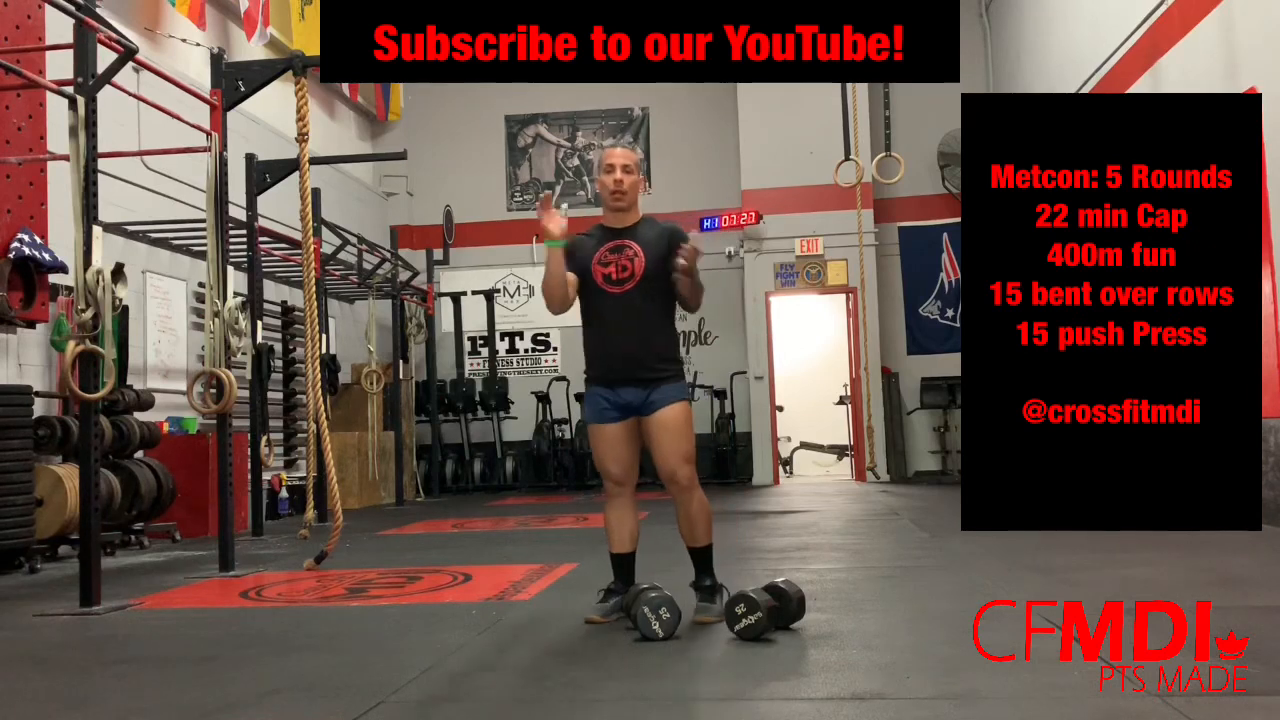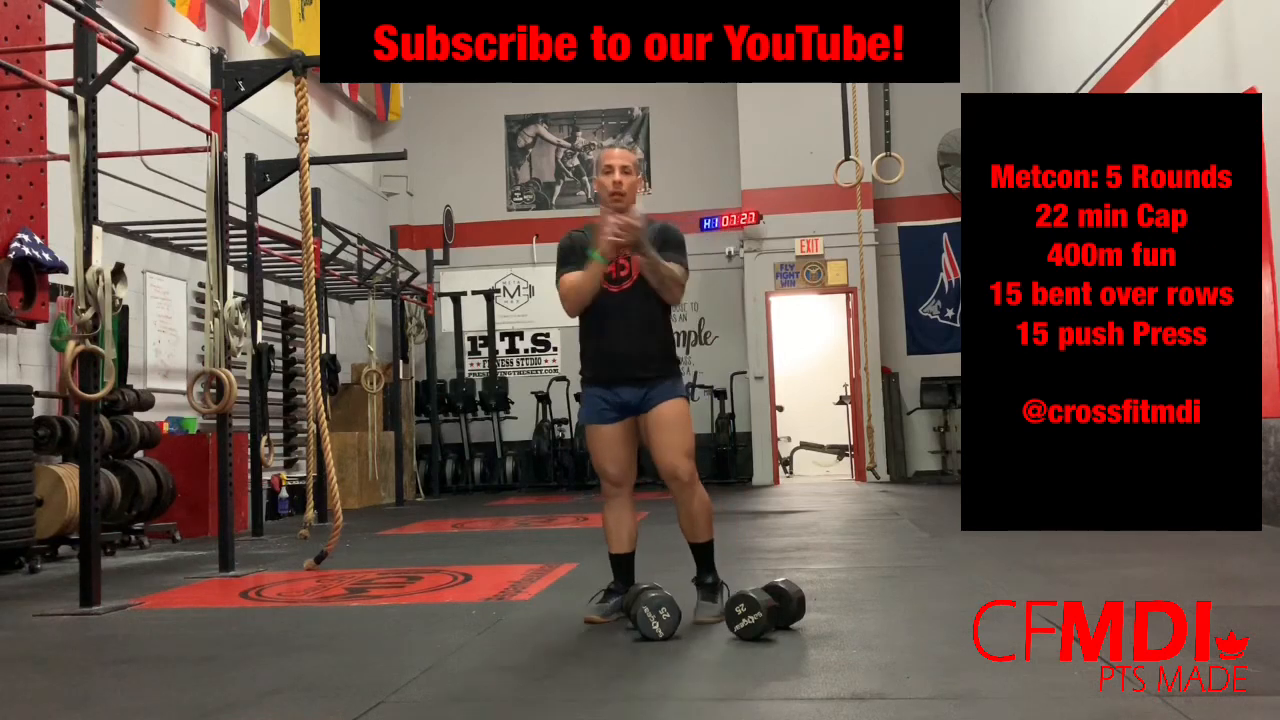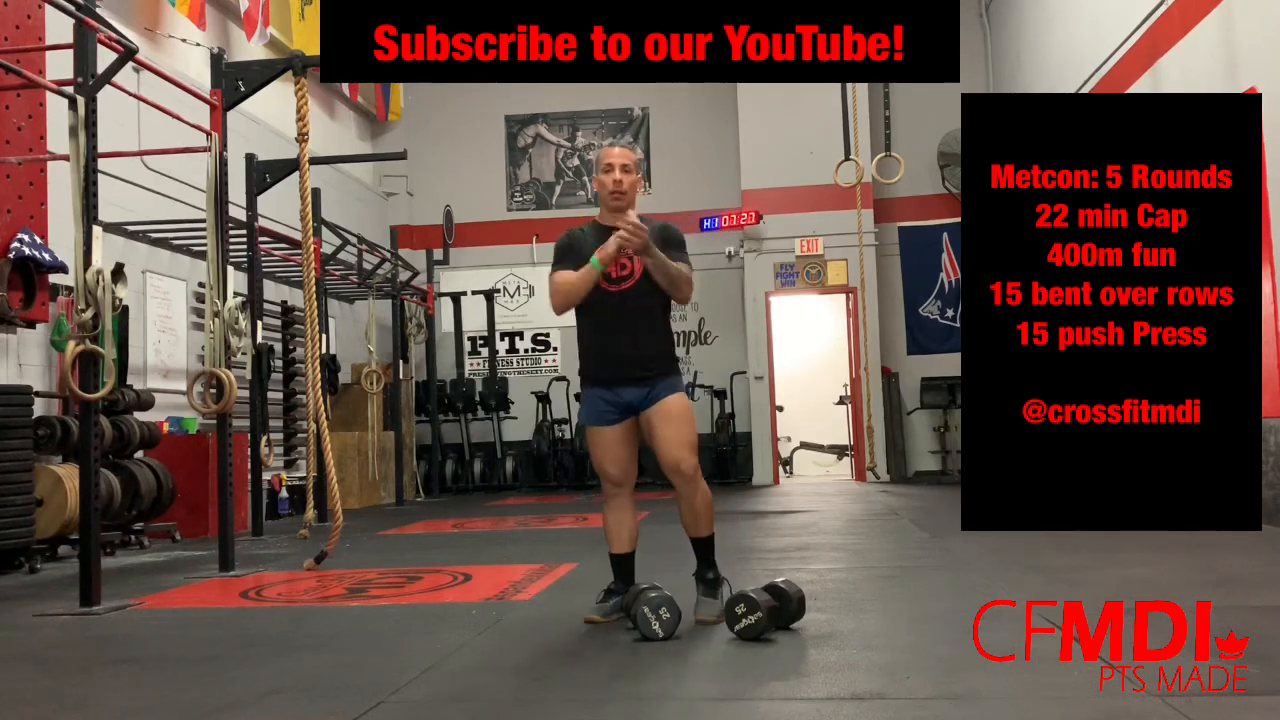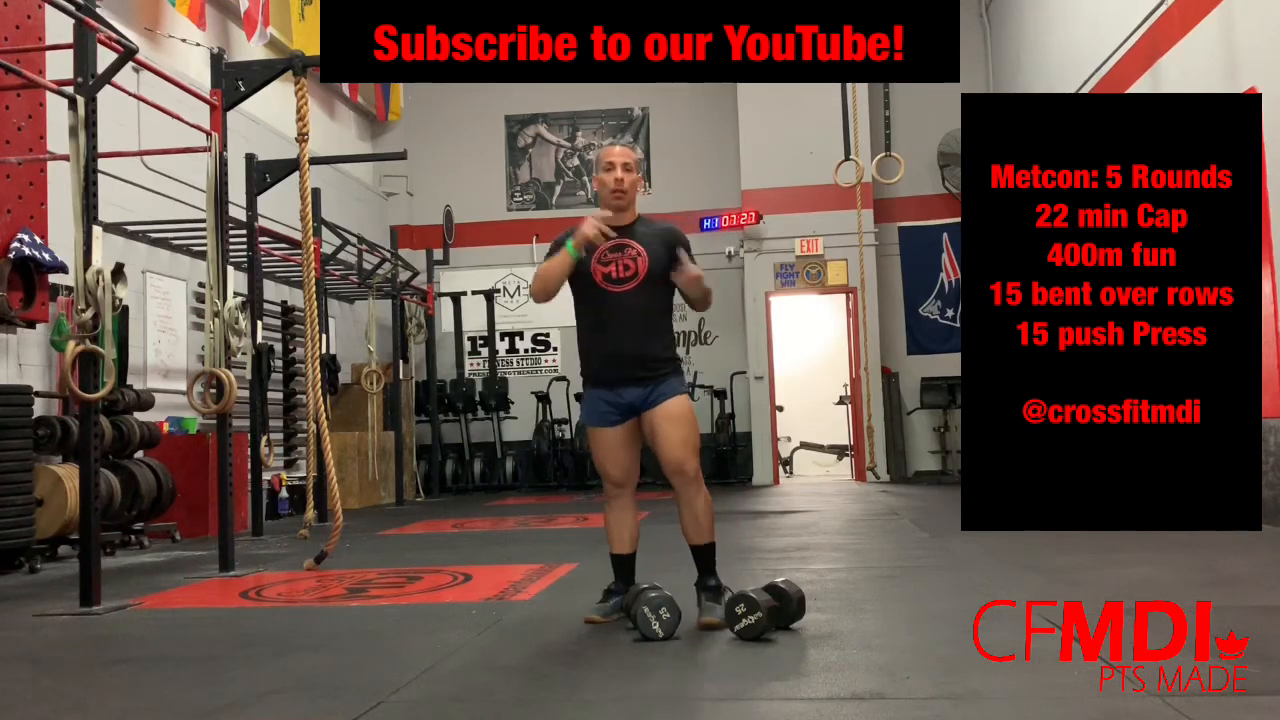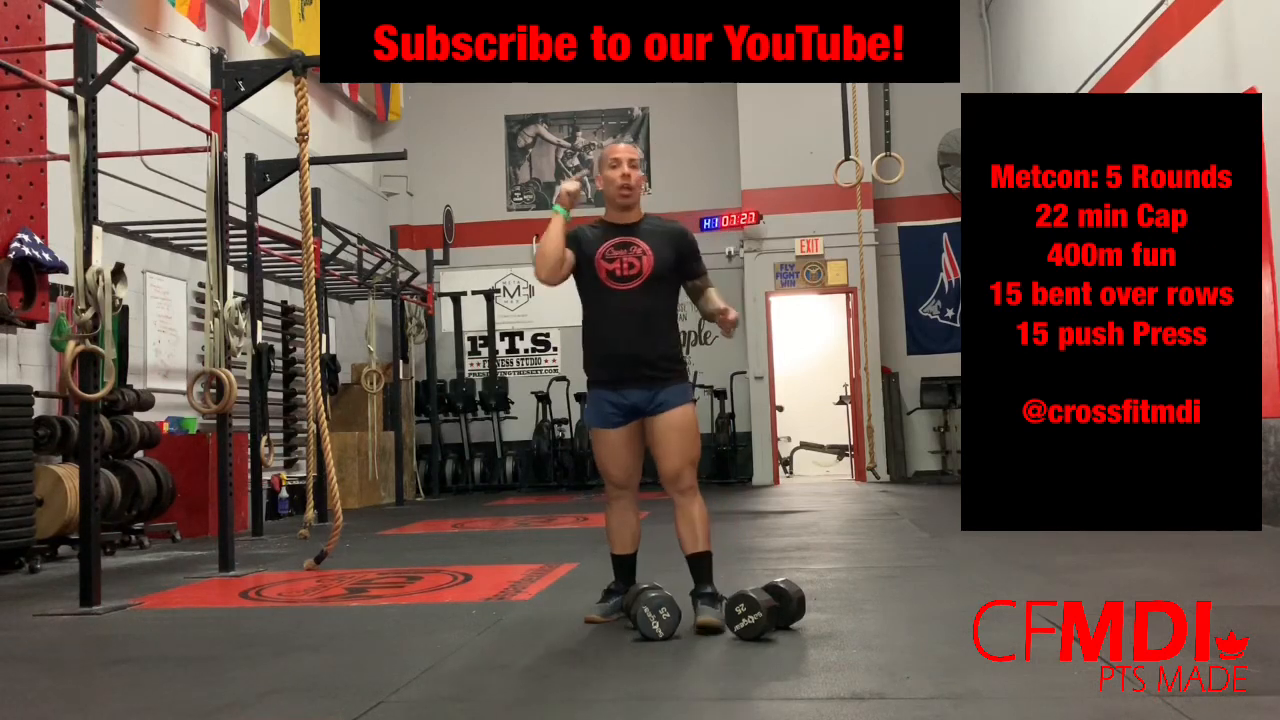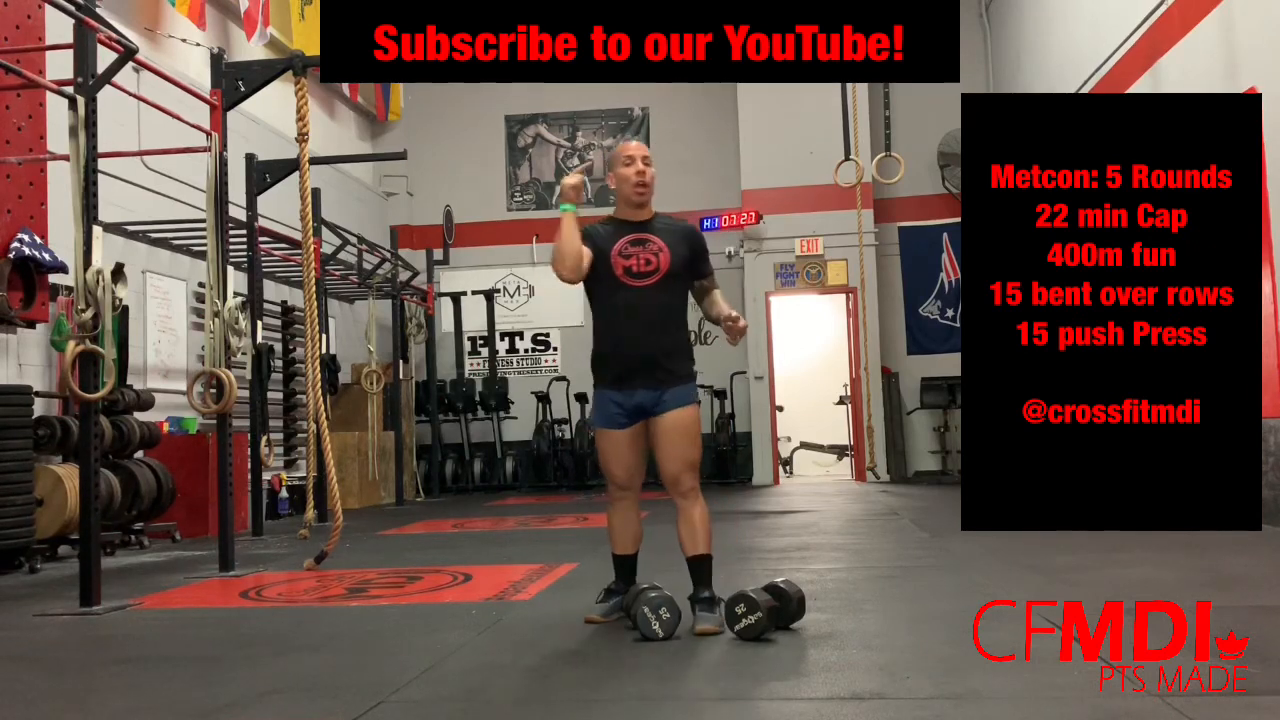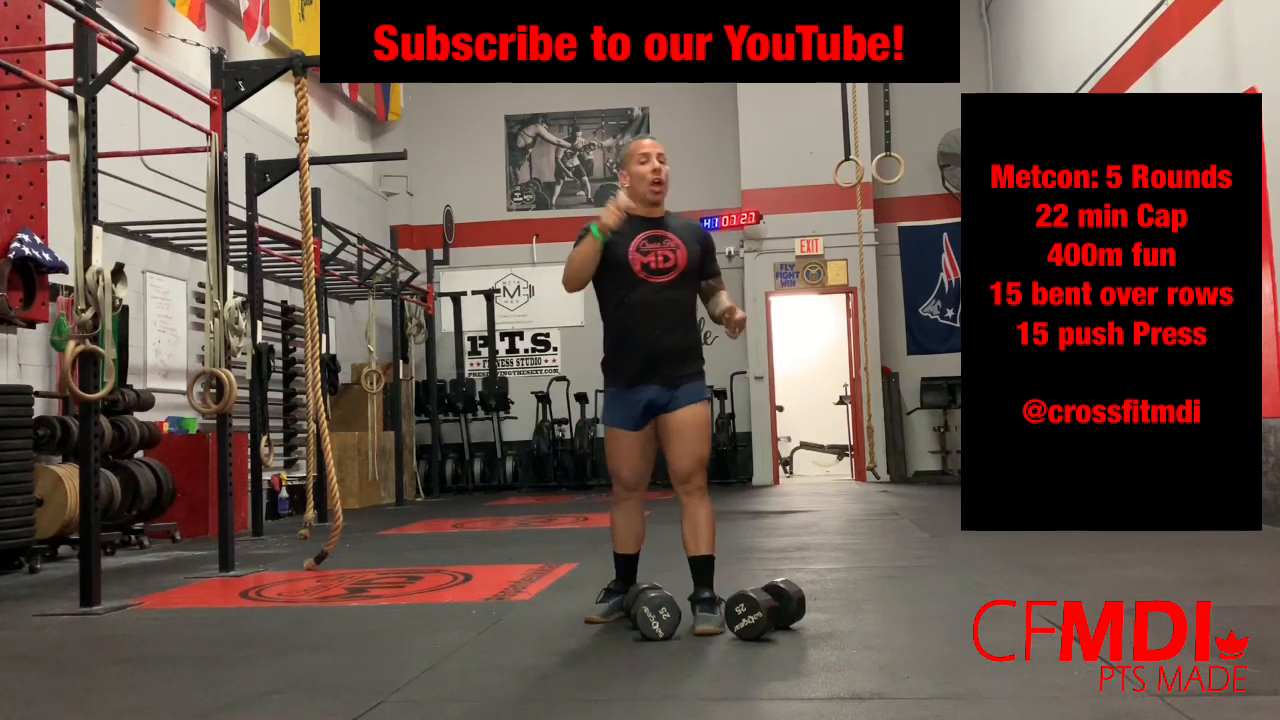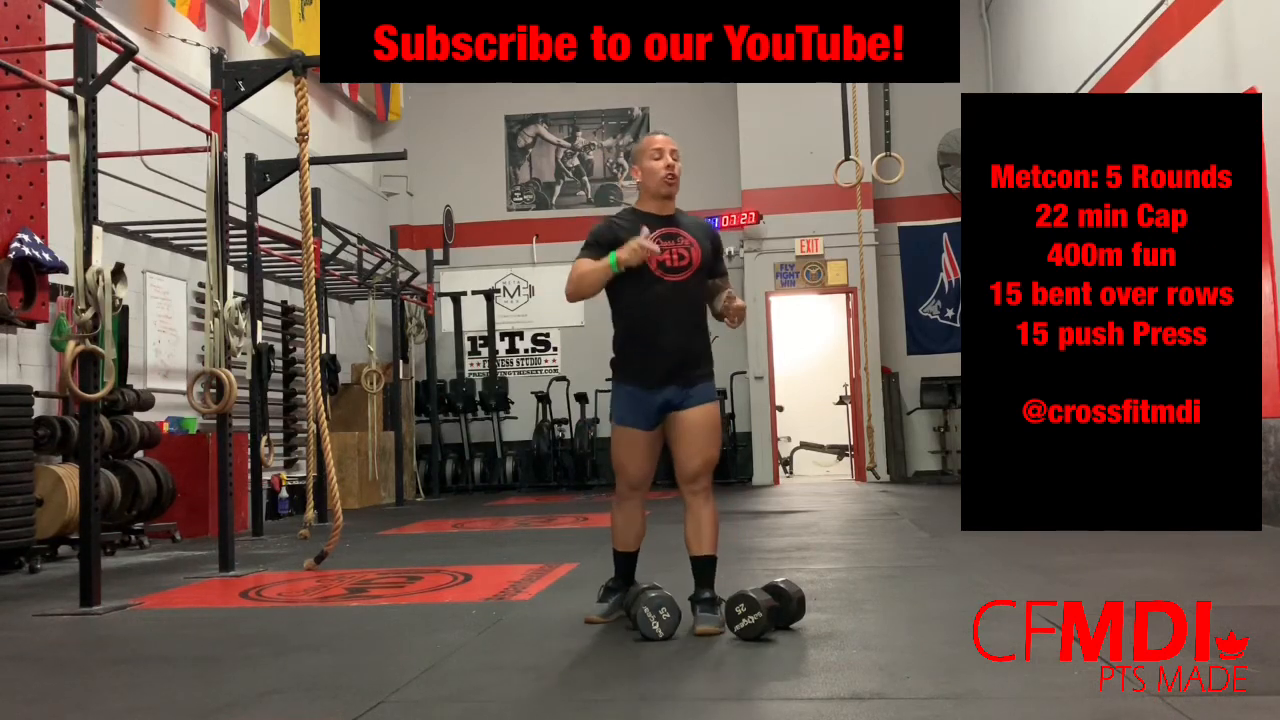
dt=0.1s
person 1, frame 1
left shoulder: (665, 235)
right shoulder: (575, 244)
left elbow: (691, 301)
right elbow: (557, 302)
left wrist: (689, 273)
right wrist: (557, 245)
left hip: (662, 380)
right hip: (605, 387)
left knee: (682, 480)
right knee: (617, 485)
left ankle: (707, 584)
right ankle: (623, 587)
person 1, frame 2
left shoulder: (663, 235)
right shoulder: (577, 243)
left elbow: (673, 291)
right elbow: (572, 303)
left wrist: (639, 246)
right wrist: (602, 253)
left hip: (659, 380)
right hip: (602, 387)
left knee: (682, 477)
right knee: (615, 486)
left ankle: (708, 580)
right ankle: (622, 586)
person 1, frame 3
left shoulder: (663, 235)
right shoulder: (577, 243)
left elbow: (682, 292)
right elbow: (560, 301)
left wrist: (644, 247)
right wrist: (602, 256)
left hip: (660, 379)
right hip: (603, 388)
left knee: (685, 472)
right knee: (616, 486)
left ankle: (708, 577)
right ankle: (623, 587)
person 1, frame 4
left shoulder: (666, 236)
right shoulder: (573, 242)
left elbow: (696, 300)
right elbow: (539, 291)
left wrist: (699, 287)
right wrist: (579, 243)
left hip: (661, 379)
right hip: (604, 387)
left knee: (686, 474)
right knee: (617, 487)
left ankle: (709, 583)
right ankle: (623, 587)
person 1, frame 5
left shoulder: (673, 235)
right shoulder: (582, 238)
left elbow: (701, 289)
right elbow: (547, 274)
left wrist: (720, 311)
right wrist: (561, 211)
left hip: (666, 382)
right hip: (608, 387)
left knee: (682, 482)
right knee: (619, 488)
left ankle: (705, 591)
right ankle: (623, 587)
person 1, frame 6
left shoulder: (684, 234)
right shoulder: (594, 236)
left elbow: (707, 291)
right elbow: (568, 271)
left wrist: (727, 315)
right wrist: (570, 207)
left hip: (673, 382)
right hip: (614, 387)
left knee: (684, 485)
right knee: (622, 489)
left ankle: (703, 595)
right ankle: (622, 587)
person 1, frame 7
left shoulder: (694, 233)
right shoulder: (608, 231)
left elbow: (713, 290)
right elbow: (573, 279)
left wrist: (727, 313)
right wrist: (601, 228)
left hip: (685, 380)
right hip: (627, 384)
left knee: (691, 484)
right knee: (627, 488)
left ankle: (705, 595)
right ankle: (622, 586)
person 1, frame 8
left shoulder: (703, 231)
right shoulder: (613, 230)
left elbow: (717, 290)
right elbow: (574, 289)
left wrist: (730, 306)
right wrist: (619, 257)
left hip: (695, 380)
right hip: (636, 382)
left knee: (697, 484)
right knee: (630, 487)
left ankle: (705, 595)
right ankle: (622, 584)
